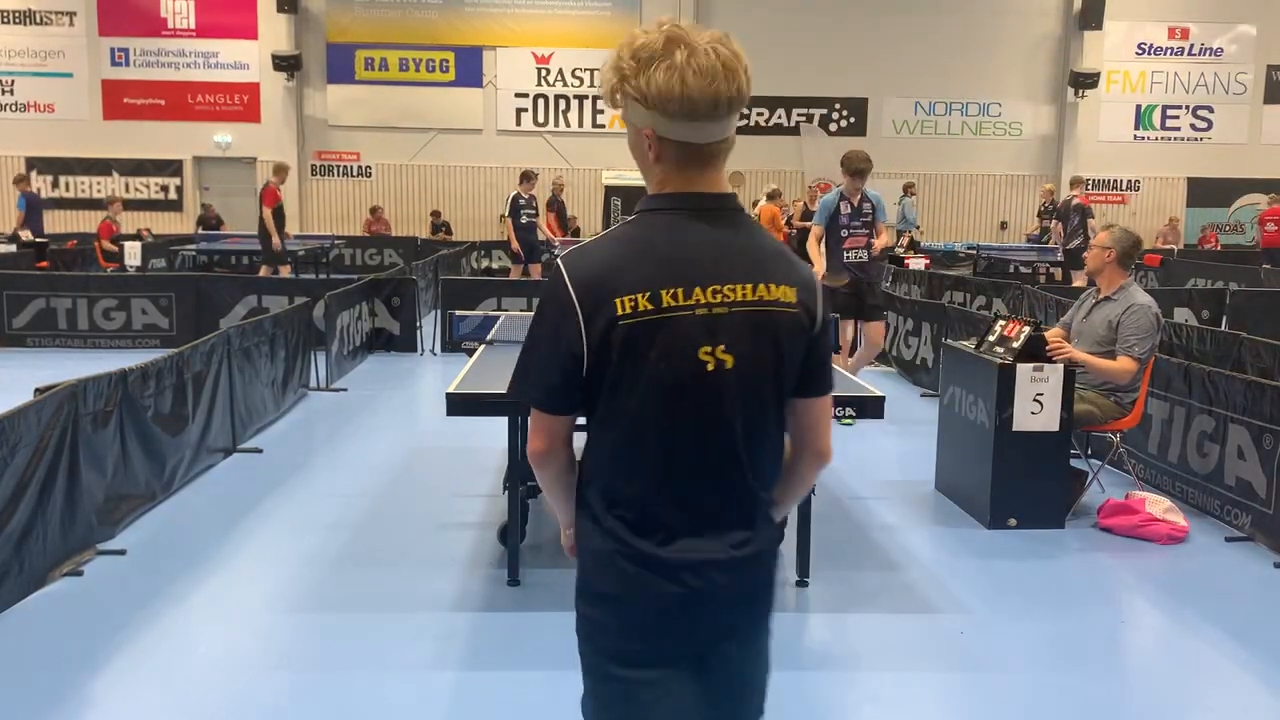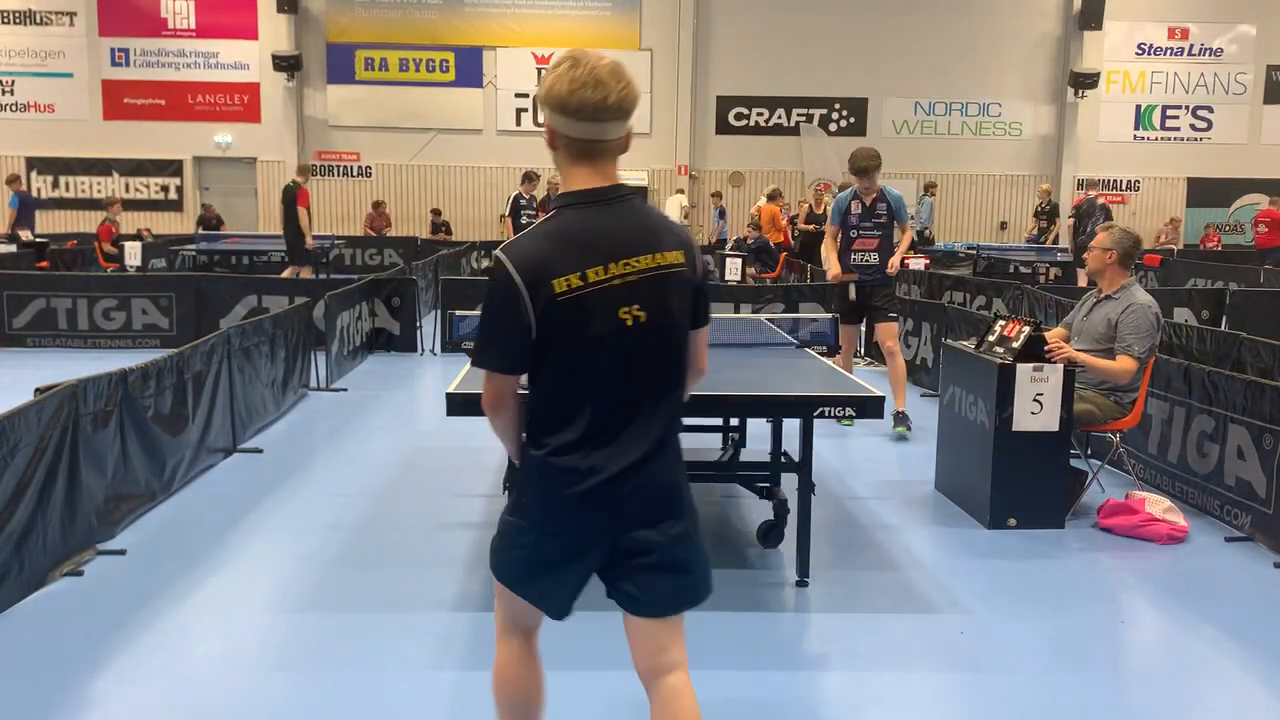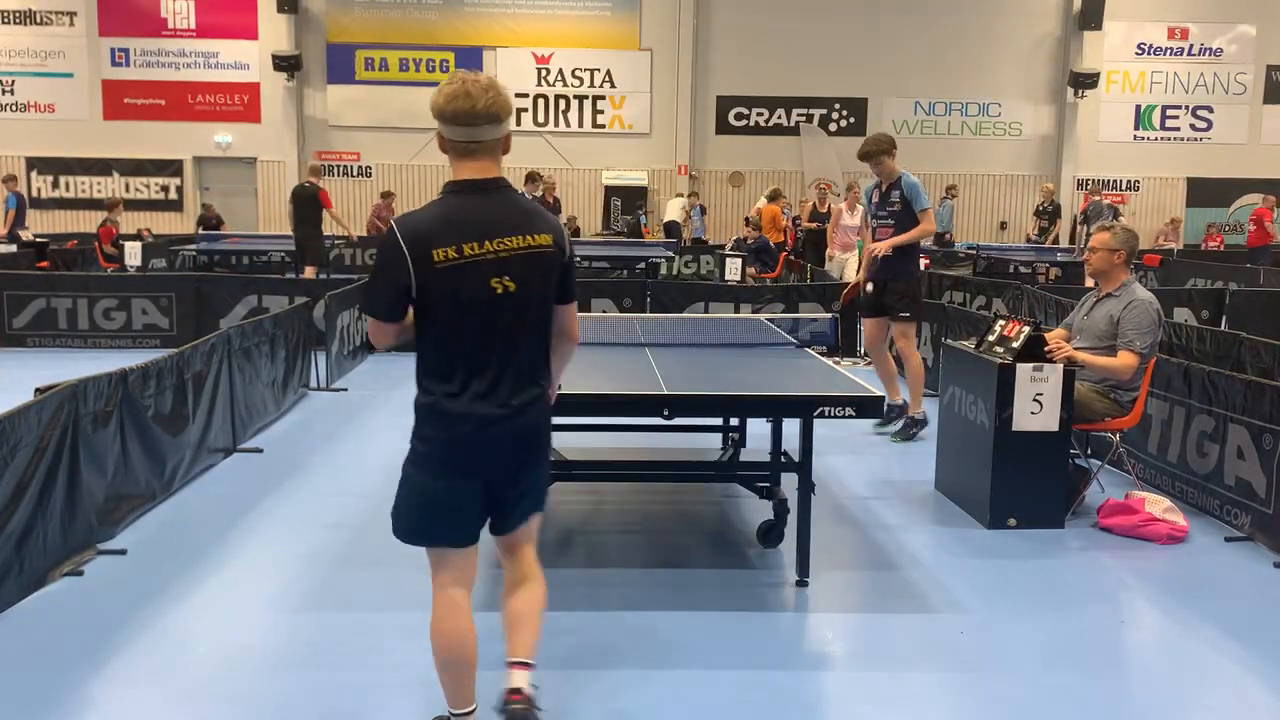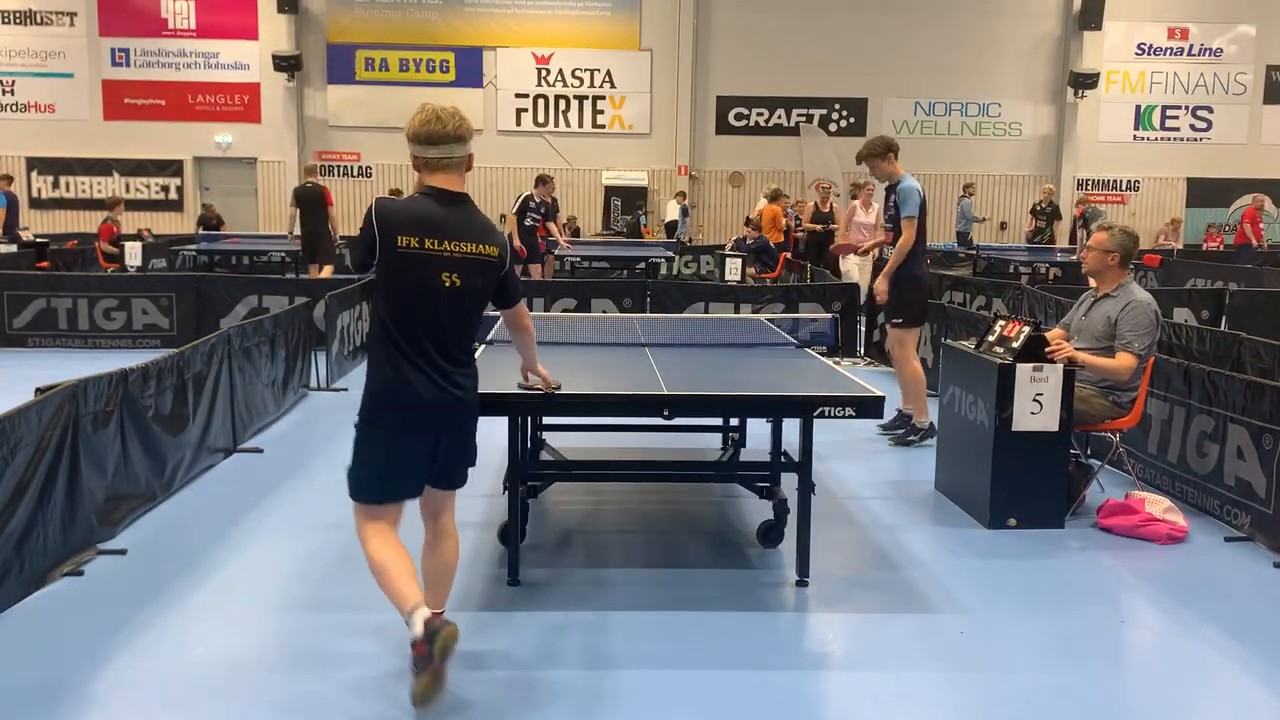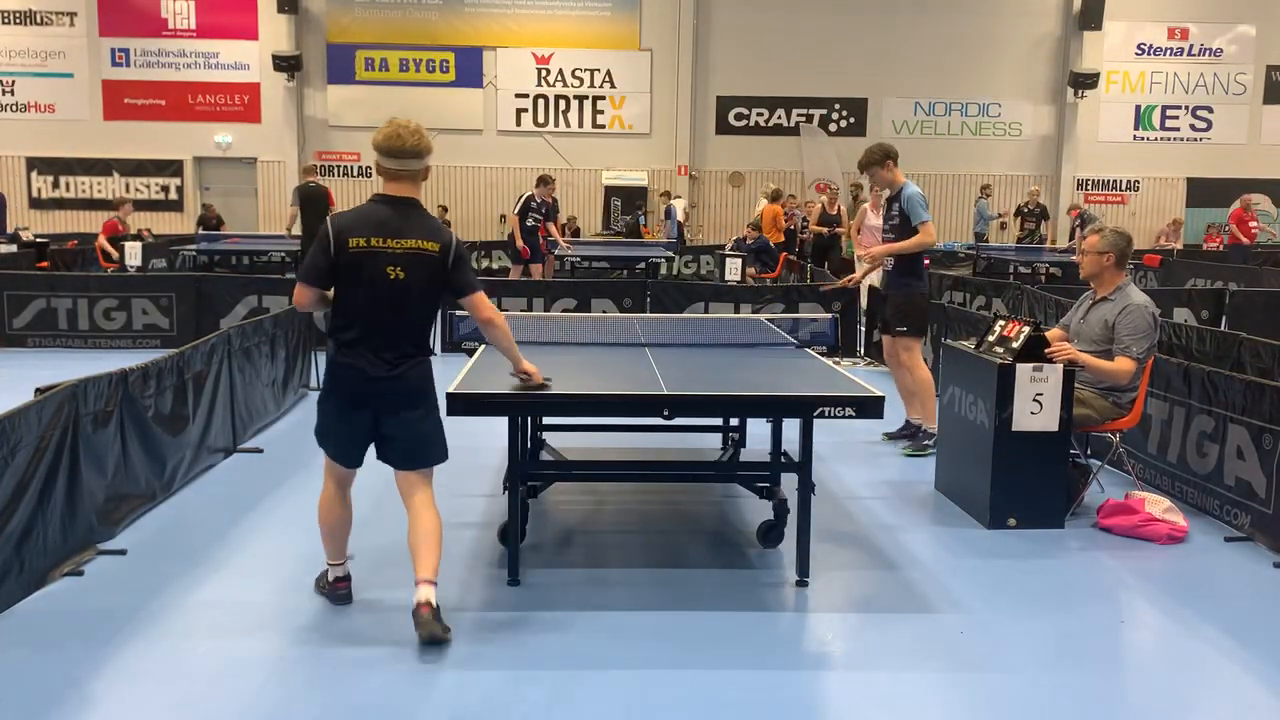
dt=0.4s
person 1, frame 1
left shoulder: (587, 272)
right shoulder: (792, 276)
left elbow: (547, 443)
right elbow: (815, 446)
left wrist: (574, 523)
left hip: (629, 573)
right hip: (742, 567)
person 1, frame 2
left shoulder: (523, 260)
right shoulder: (675, 242)
left elbow: (498, 399)
right elbow: (695, 366)
left wrist: (522, 456)
left hip: (558, 486)
right hip: (655, 485)
left knee: (516, 626)
right knee: (666, 666)
person 1, frame 3
left shoulder: (412, 232)
right shoulder: (546, 226)
left elbow: (383, 332)
right elbow: (567, 334)
left hip: (449, 433)
right hip: (524, 428)
left knee: (453, 582)
right knee: (521, 553)
person 1, frame 4
left shoulder: (388, 215)
right shoulder: (493, 238)
left elbow: (359, 261)
right elbow: (519, 321)
right wrist: (531, 366)
left hip: (394, 400)
right hip: (457, 399)
left knee: (376, 526)
right knee: (440, 515)
left ankle: (425, 622)
right ankle: (430, 626)
person 1, frame 5
left shoulder: (340, 226)
right shoulder: (442, 239)
left elbow: (304, 301)
right elbow: (486, 315)
right wrist: (520, 362)
left hip: (347, 379)
right hip: (409, 383)
left knee: (338, 479)
right knee: (419, 495)
left ankle: (336, 575)
right ankle: (426, 597)
person 2, frame 1
left shoulder: (874, 200)
right shoulder: (829, 202)
left elbow: (883, 233)
right elbow: (813, 239)
left wrist: (880, 242)
right wrist: (818, 264)
left hip: (868, 279)
left knee: (876, 343)
right knee: (843, 342)
left ankle: (850, 375)
person 2, frame 2
left shoulder: (894, 198)
right shoulder: (843, 201)
left elbow: (906, 231)
right elbow: (830, 238)
left wrist: (898, 255)
right wrist: (832, 265)
left hip: (882, 283)
right hip: (851, 282)
left knee: (890, 346)
right knee: (847, 347)
left ankle: (900, 412)
person 2, frame 3
left shoulder: (910, 185)
right shoulder: (871, 191)
left elbow: (929, 226)
left wrist: (891, 243)
right wrist: (863, 269)
left hip: (903, 276)
right hip: (877, 276)
left knee: (905, 345)
right knee: (873, 343)
left ankle: (916, 414)
right ankle: (895, 402)
person 2, frame 4
left shoulder: (908, 188)
right shoulder: (891, 189)
left elbow: (908, 238)
left wrist: (884, 277)
right wrist: (873, 244)
left hip: (909, 280)
right hip: (896, 280)
left knee: (905, 352)
right knee: (895, 349)
left ankle: (923, 424)
right ankle: (907, 412)
person 2, frame 5
left shoulder: (911, 195)
right shoulder: (892, 198)
left elbow: (928, 238)
left wrist: (885, 250)
right wrist: (863, 272)
left hip: (910, 290)
right hip: (895, 288)
left knee: (910, 358)
right knee: (892, 357)
left ankle: (932, 430)
right ankle: (915, 421)
person 3, frame 1
left shoulder: (1139, 308)
right shoulder: (1089, 296)
left elbow: (1124, 372)
right elbow: (1056, 336)
left wrist: (1079, 357)
left hip: (1106, 399)
person 3, frame 2
left shoulder: (1139, 307)
right shoulder: (1091, 297)
left elbow: (1124, 372)
right elbow: (1059, 335)
left wrist: (1079, 357)
left hip: (1106, 398)
person 3, frame 3
left shoulder: (1140, 304)
right shoulder: (1091, 298)
left elbow: (1125, 368)
right elbow: (1059, 335)
left wrist: (1079, 357)
left hip: (1107, 397)
right hip: (1071, 383)
person 3, frame 4
left shoulder: (1137, 305)
right shoulder: (1089, 297)
left elbow: (1124, 369)
right elbow: (1056, 336)
left wrist: (1080, 358)
left hip: (1106, 397)
person 3, frame 5
left shoulder: (1135, 308)
right shoulder: (1088, 298)
left elbow: (1123, 373)
right elbow: (1054, 337)
left wrist: (1080, 358)
left hip: (1105, 398)
left ankle: (1069, 477)
